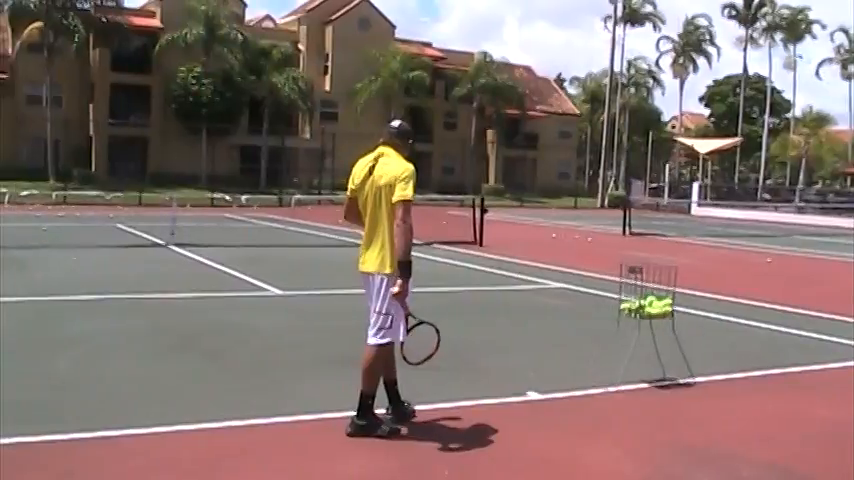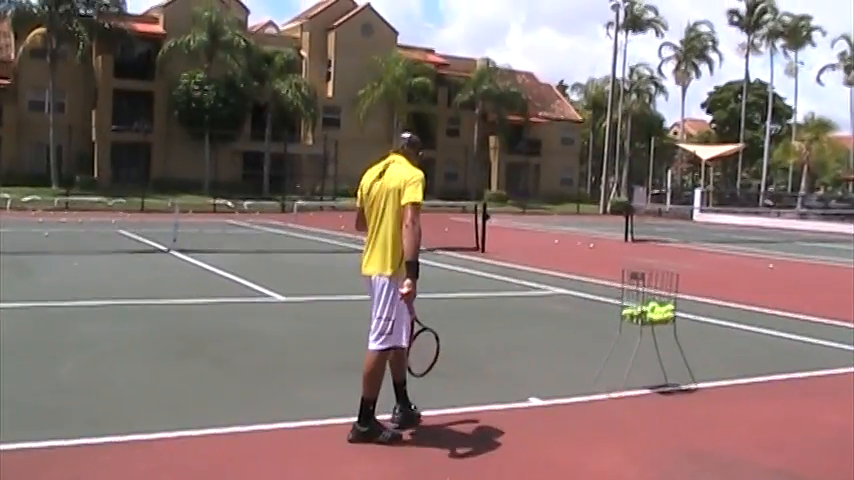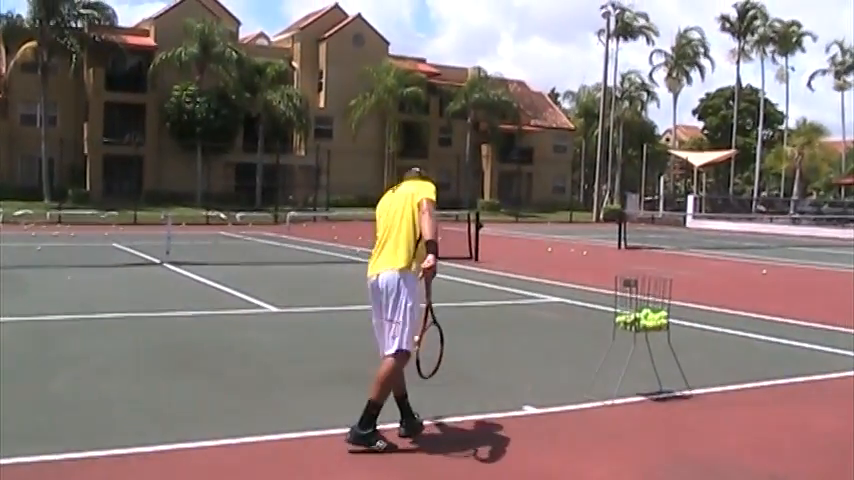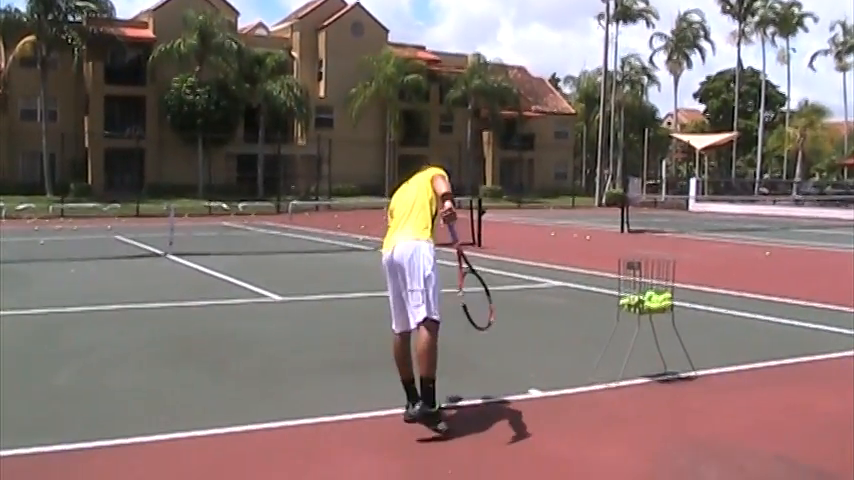
dt=0.4s
person 1, frame 1
left shoulder: (362, 165)
right shoulder: (403, 169)
left elbow: (350, 213)
right elbow: (402, 223)
right wrist: (403, 274)
left hip: (370, 261)
right hip: (388, 265)
left knee: (385, 336)
right knee: (380, 339)
left ankle: (395, 404)
right ankle: (363, 417)
person 1, frame 2
left shoulder: (371, 174)
right shoulder: (412, 175)
right elbow: (410, 224)
right wrist: (411, 273)
left hip: (374, 264)
right hip: (392, 269)
left knee: (396, 339)
right knee: (382, 344)
left ankle: (403, 407)
right ankle: (364, 423)
person 1, frame 3
left shoulder: (387, 197)
right shoulder: (424, 187)
right elbow: (426, 214)
right wrist: (432, 251)
left hip: (376, 271)
right hip: (400, 272)
left knee: (394, 350)
right knee: (397, 352)
left ankle: (408, 418)
right ankle: (364, 428)
person 1, frame 4
left shoulder: (400, 192)
right shoulder: (433, 174)
right elbow: (441, 182)
right wrist: (448, 200)
left hip: (390, 249)
right hip: (415, 246)
left knee: (402, 329)
right knee: (428, 323)
left ankle: (414, 402)
right ankle: (427, 406)
